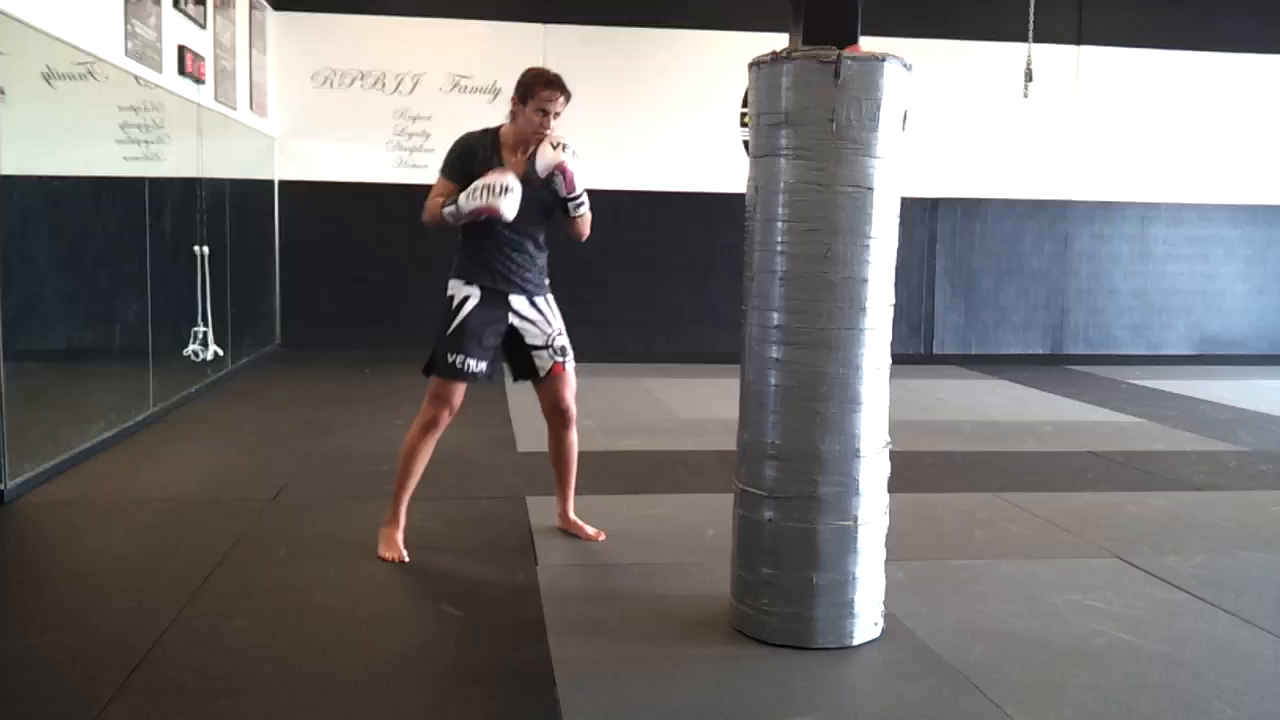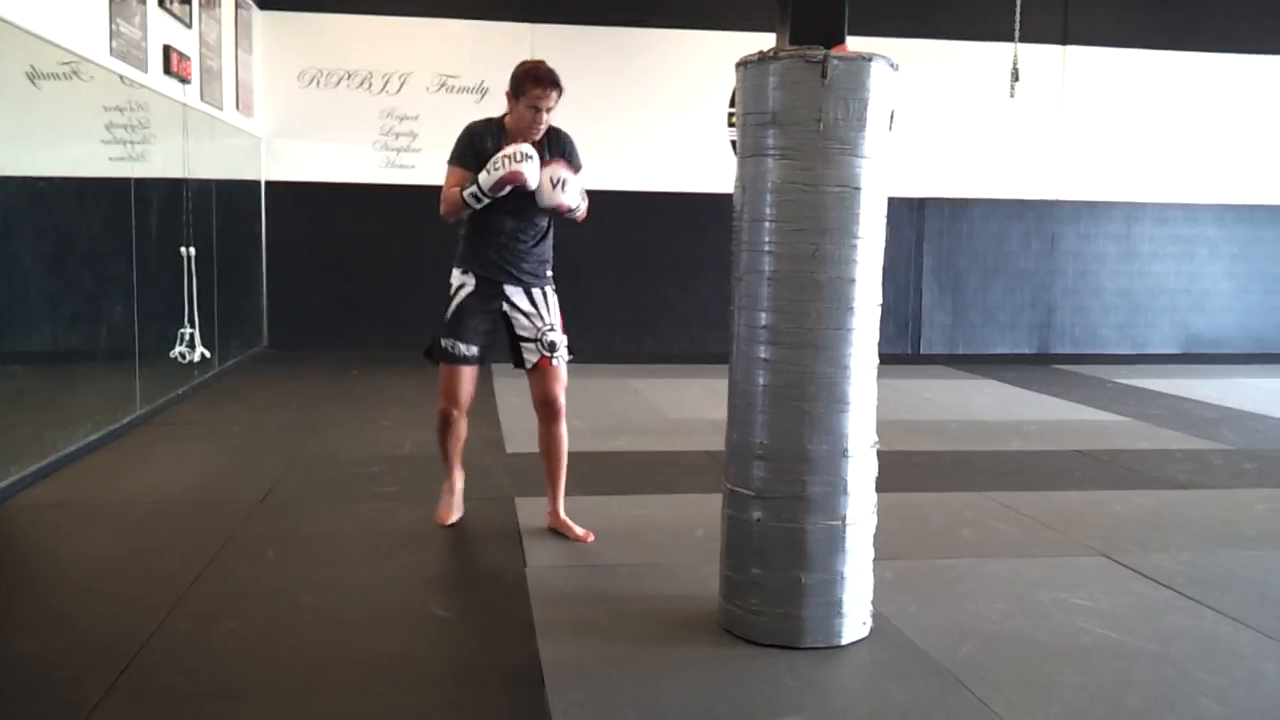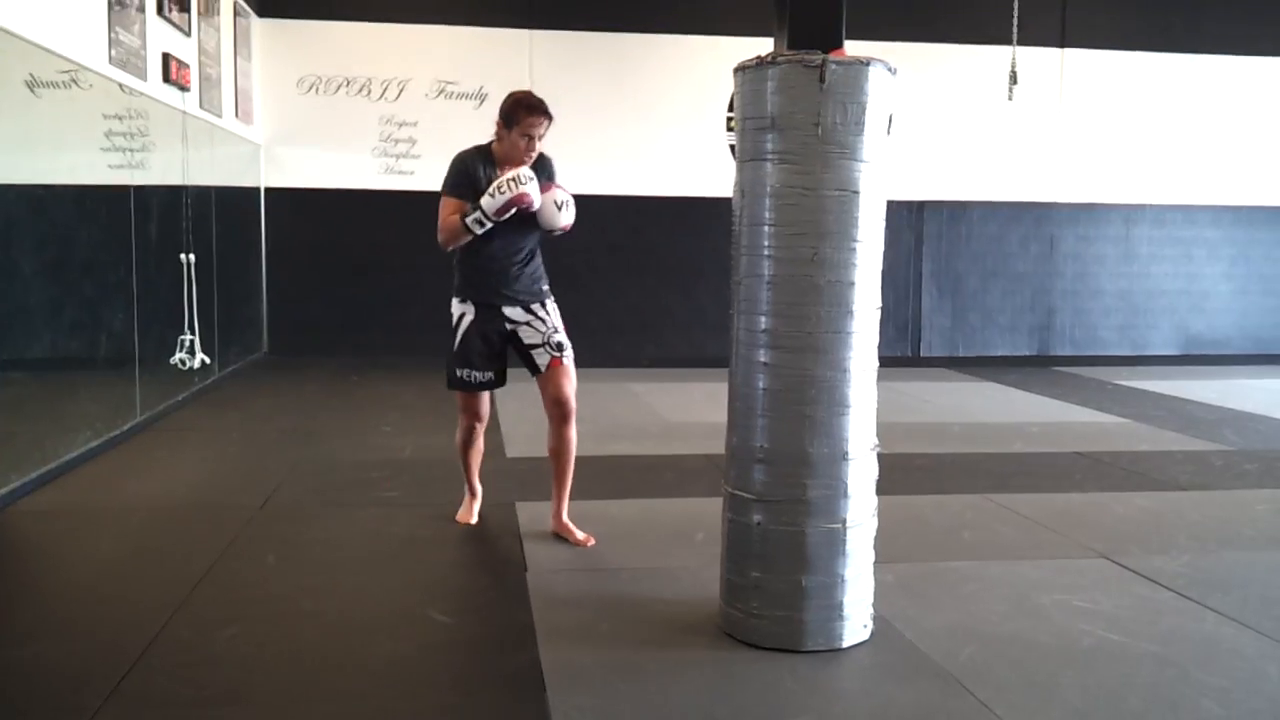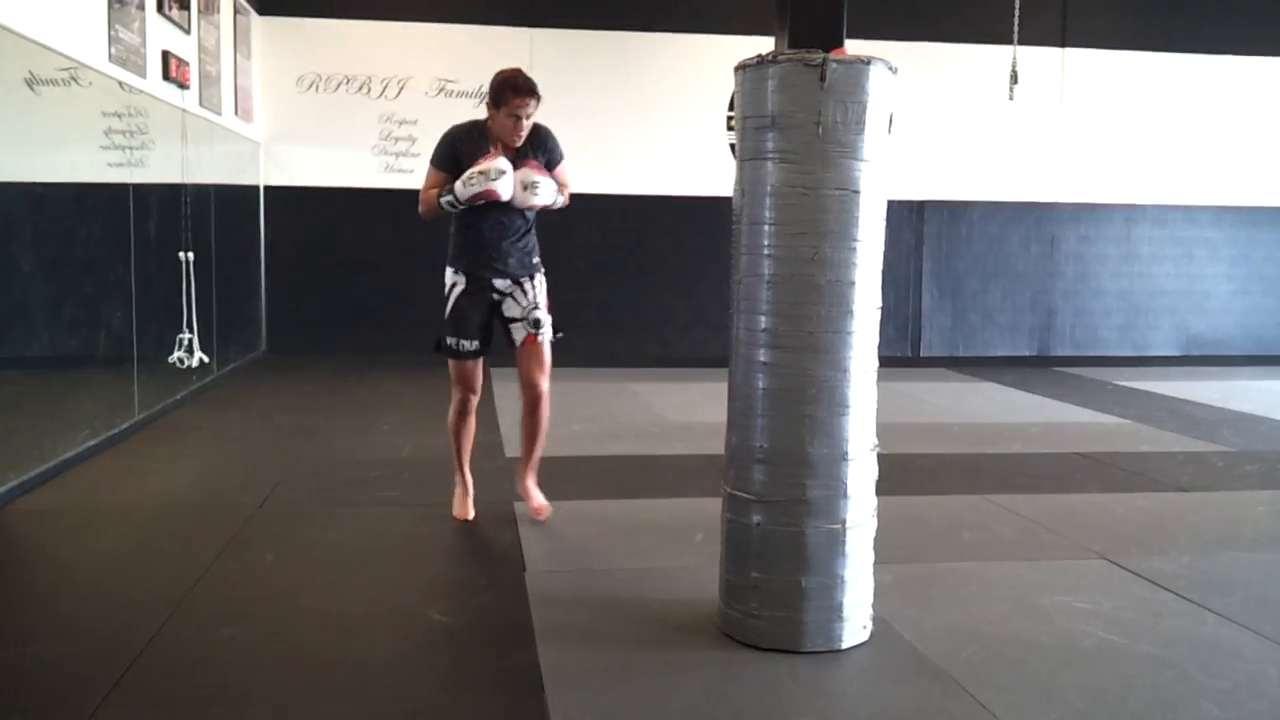
dt=0.2s
person 1, frame 1
left shoulder: (557, 159)
right shoulder: (471, 148)
left elbow: (582, 232)
right elbow: (431, 214)
left wrist: (572, 189)
right wrist: (468, 206)
left hip: (532, 295)
right hip: (476, 293)
left knee: (563, 408)
right knee: (438, 413)
left ankle: (566, 514)
right ankle: (393, 523)
person 1, frame 2
left shoulder: (560, 145)
right shoulder: (477, 137)
left elbow: (580, 210)
right elbow: (448, 208)
left wrist: (569, 199)
right wrist: (490, 183)
left hip: (533, 283)
right hip: (476, 280)
left knee: (552, 402)
right knee: (452, 401)
left ankle: (556, 511)
right ankle: (452, 481)
person 1, frame 3
left shoulder: (543, 166)
right shoulder: (468, 166)
left elbow: (557, 219)
right elbow: (446, 236)
left wrist: (560, 215)
right wrist: (492, 207)
left hip: (531, 298)
right hip: (477, 303)
left knee: (564, 404)
right knee: (473, 417)
left ankle: (561, 516)
right ankle: (472, 493)
person 1, frame 4
left shoulder: (542, 141)
right shoulder: (459, 140)
left elbow: (564, 195)
right elbow: (426, 205)
left wrist: (547, 194)
right wrist: (463, 191)
left hip: (521, 273)
right hip: (469, 276)
left knee: (536, 388)
right knee: (466, 390)
left ankle: (527, 478)
right ankle: (463, 485)
